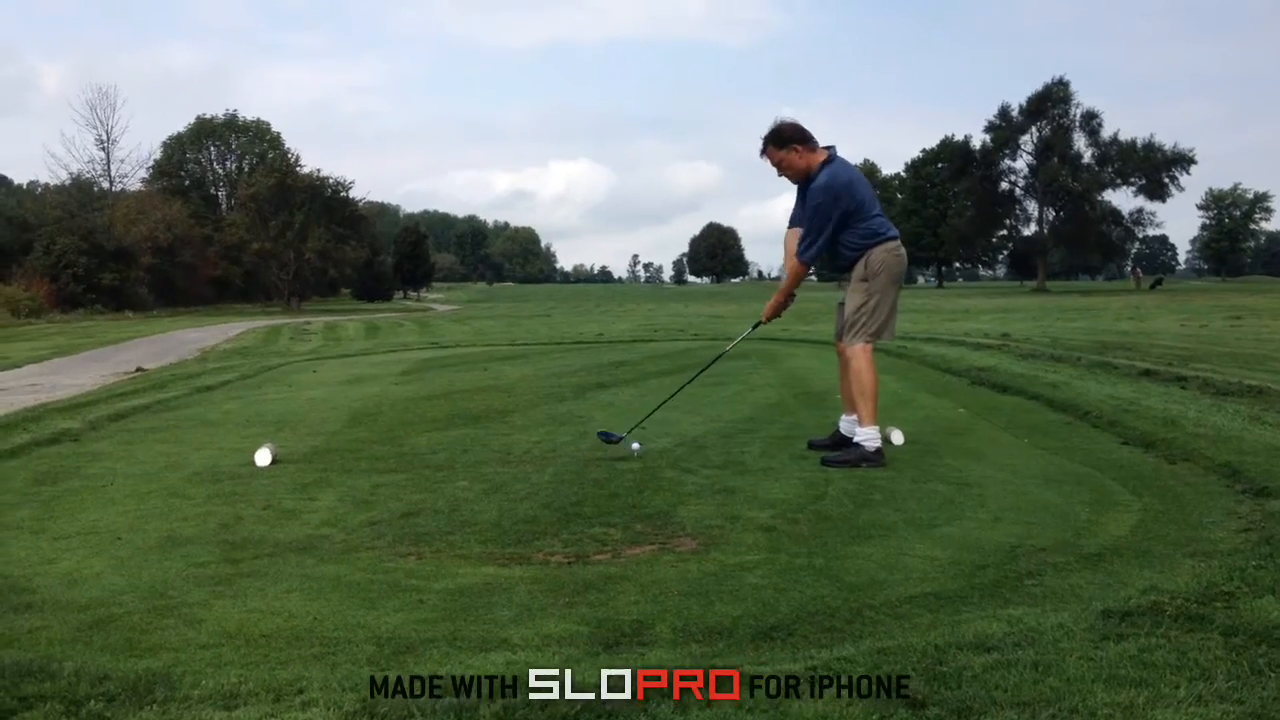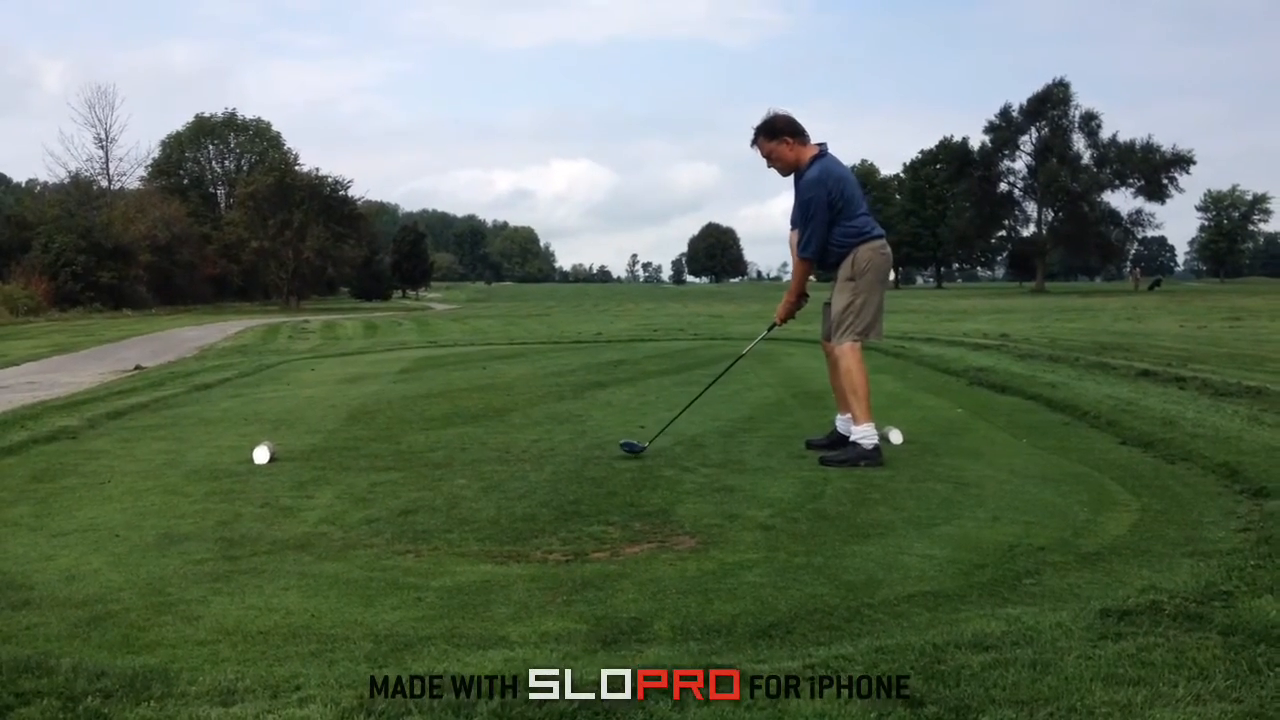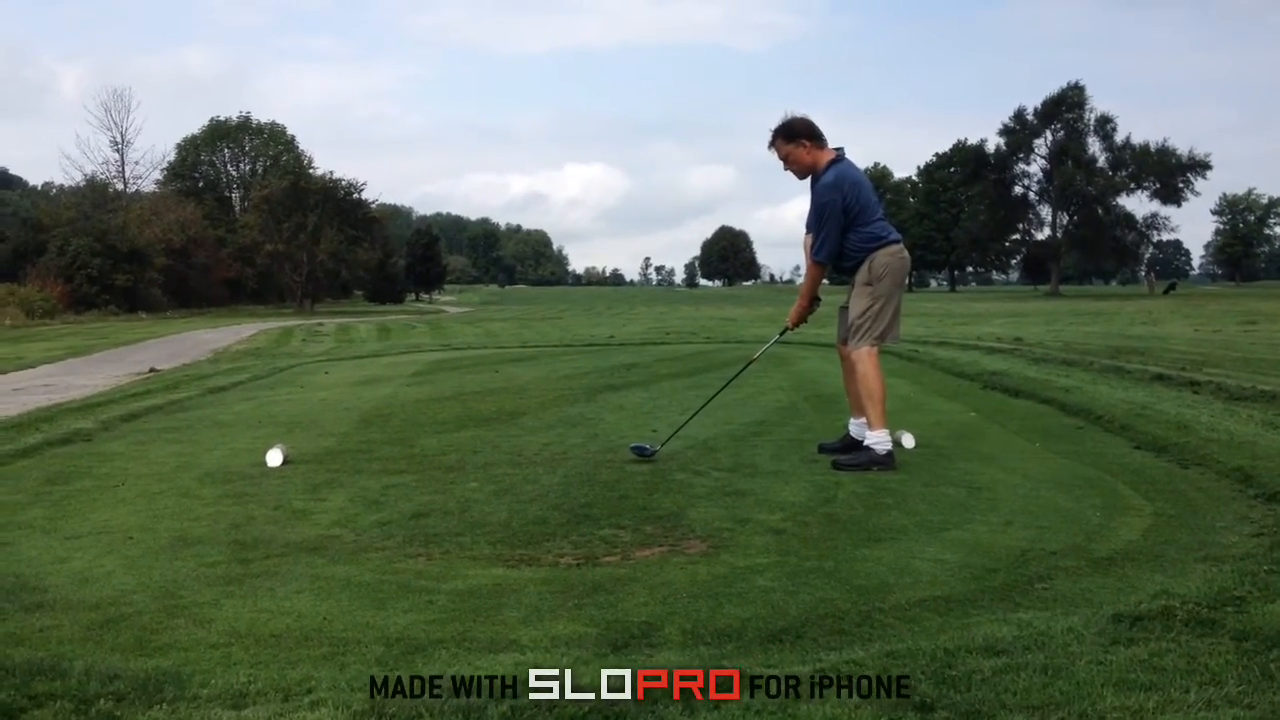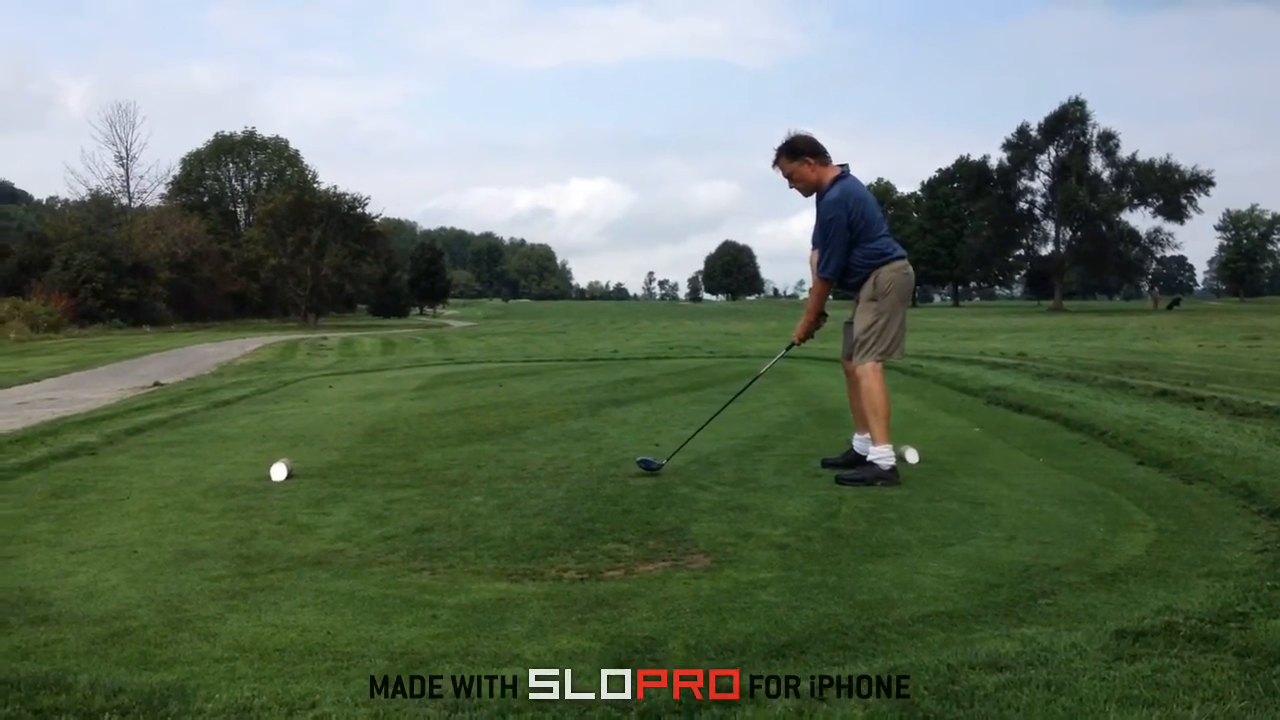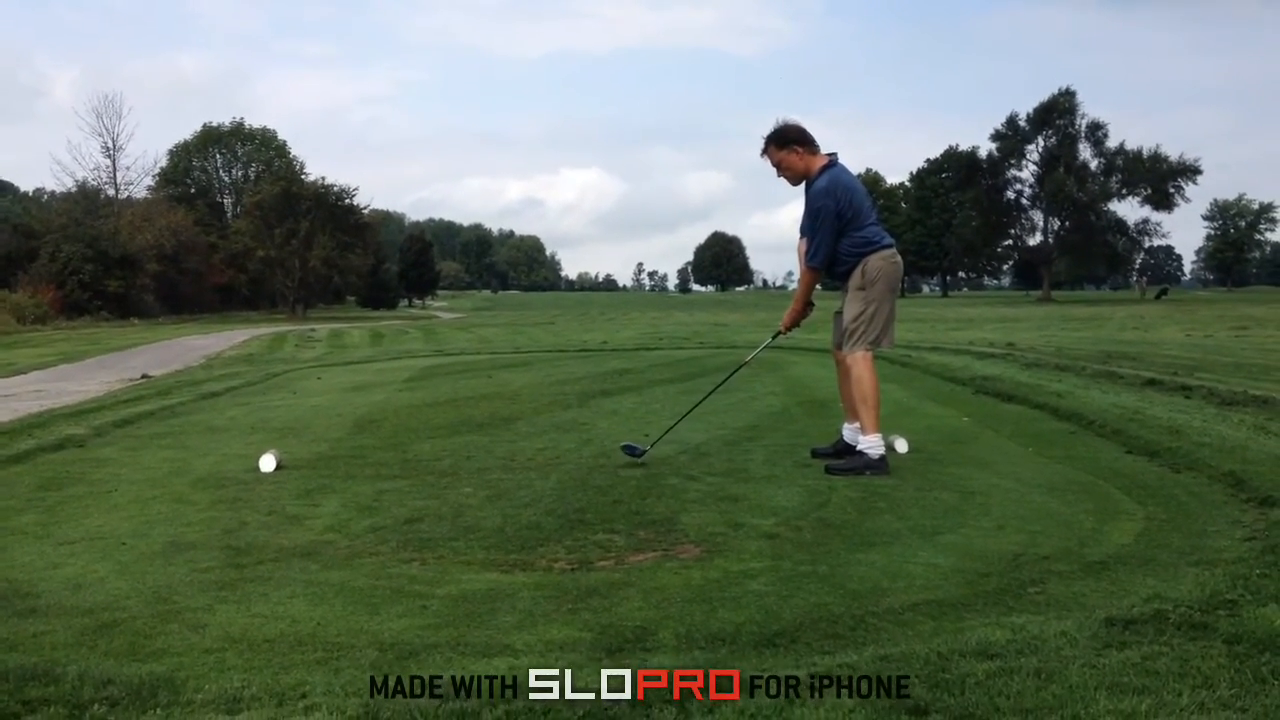
dt=1s
person 1, frame 1
left shoulder: (827, 185)
right shoulder: (815, 174)
left elbow: (807, 253)
right elbow: (795, 230)
left wrist: (780, 298)
right wrist: (788, 285)
left hip: (877, 259)
right hip: (865, 261)
left knee: (858, 345)
right knee: (844, 345)
left ankle: (869, 444)
right ankle: (849, 429)
person 1, frame 2
left shoulder: (816, 179)
right shoulder: (813, 168)
left elbow: (809, 249)
right elbow: (798, 231)
left wrist: (791, 298)
right wrist: (798, 287)
left hip: (862, 258)
right hip: (853, 260)
left knee: (846, 344)
right knee: (831, 343)
left ankle: (866, 441)
right ankle: (846, 428)
person 1, frame 3
left shoulder: (831, 184)
right shoulder: (831, 172)
left elbow: (823, 253)
right elbow: (813, 235)
left wrist: (803, 303)
right wrist: (809, 290)
left hip: (879, 263)
right hip: (870, 264)
left knee: (863, 348)
right knee: (847, 346)
left ankle: (879, 445)
right ankle: (859, 432)
person 1, frame 4
left shoulder: (836, 200)
right shoulder: (836, 188)
left elbow: (829, 269)
right elbow: (819, 252)
left wrist: (809, 318)
right wrist: (816, 306)
left hip: (884, 279)
right hip: (874, 280)
left knee: (867, 363)
right knee: (852, 362)
left ankle: (883, 461)
right ankle: (863, 447)
person 1, frame 5
left shoulder: (824, 189)
right shoulder: (825, 176)
left elbow: (817, 258)
right elbow: (807, 240)
left wrist: (797, 307)
right wrist: (804, 295)
left hip: (872, 268)
right hip: (862, 269)
left knee: (858, 353)
right knee: (842, 352)
left ankle: (872, 450)
right ankle: (853, 437)
